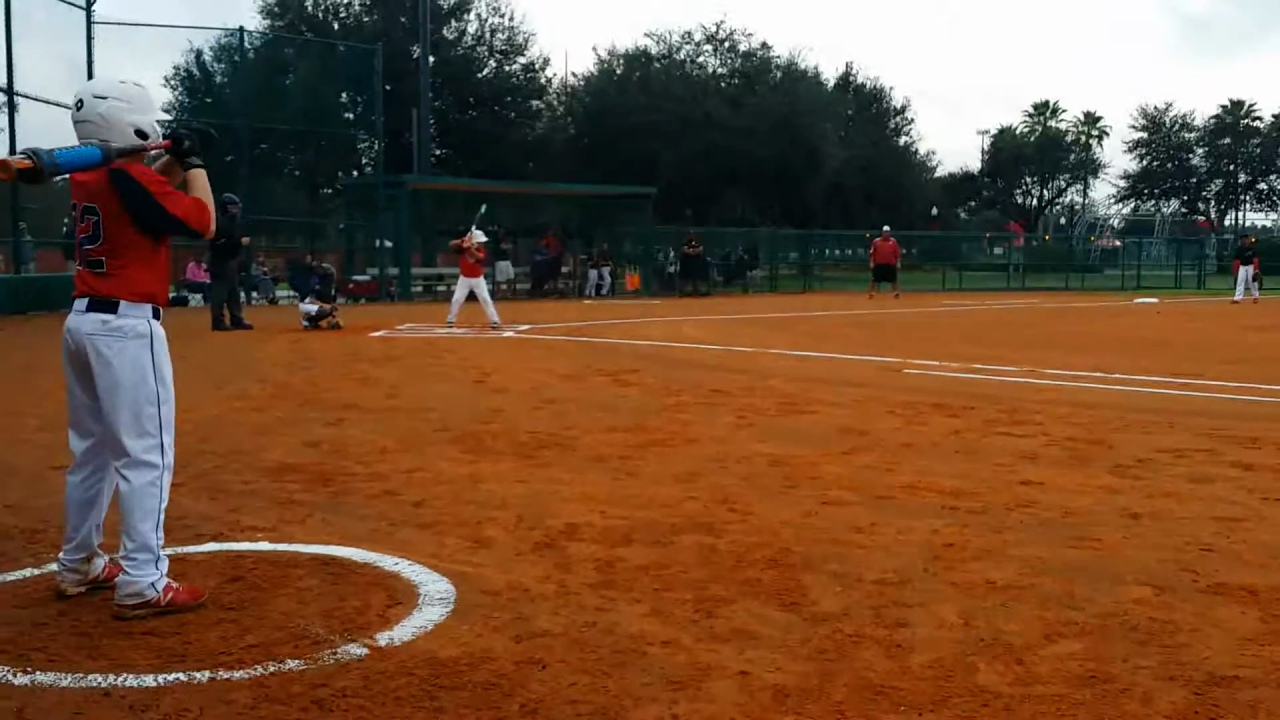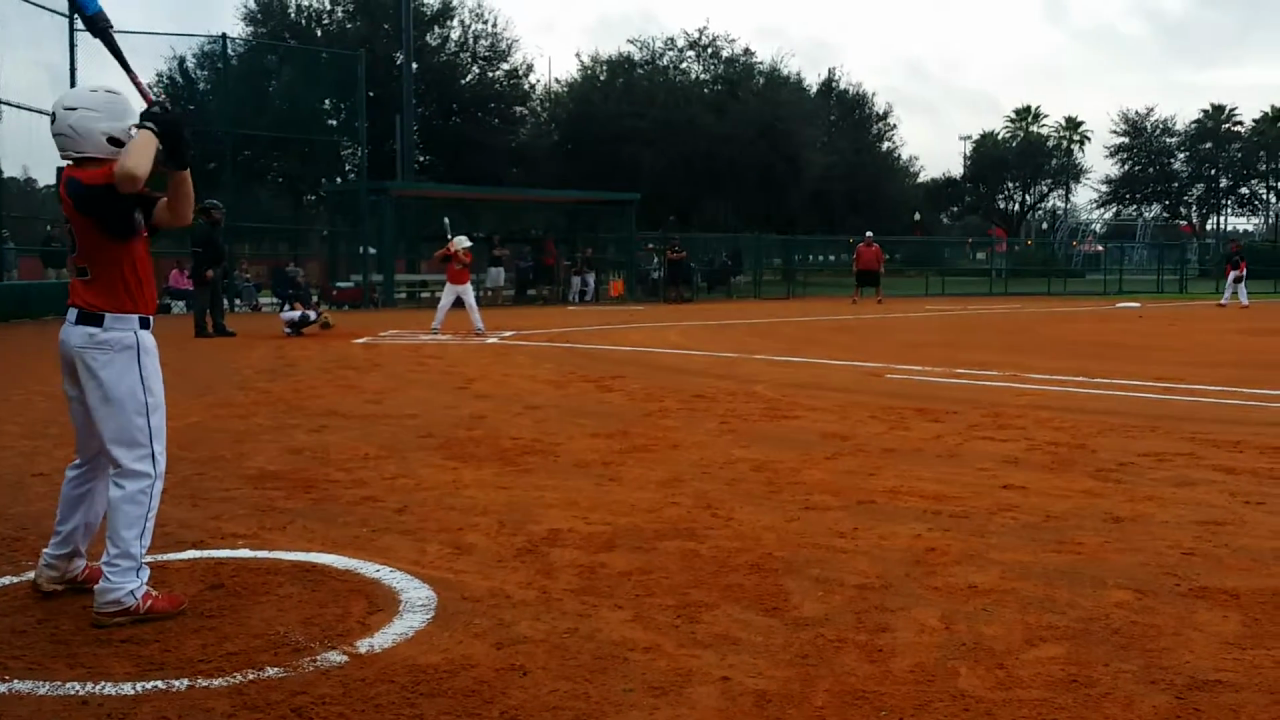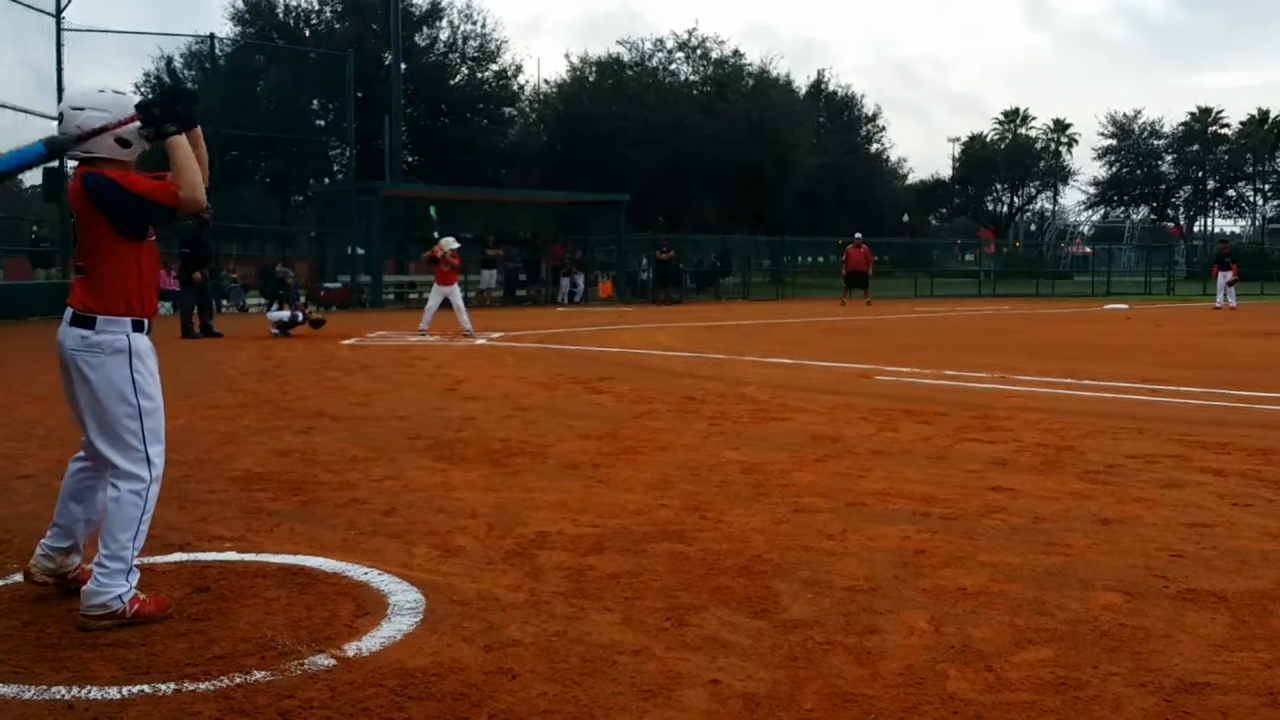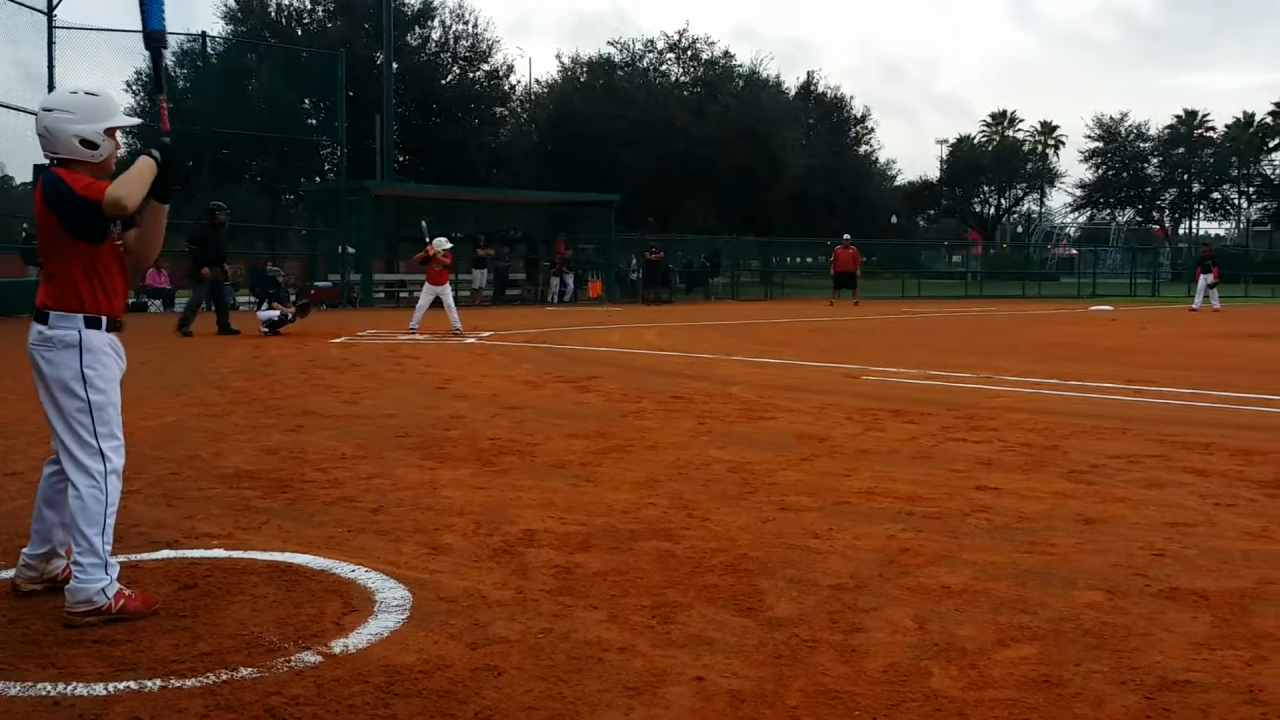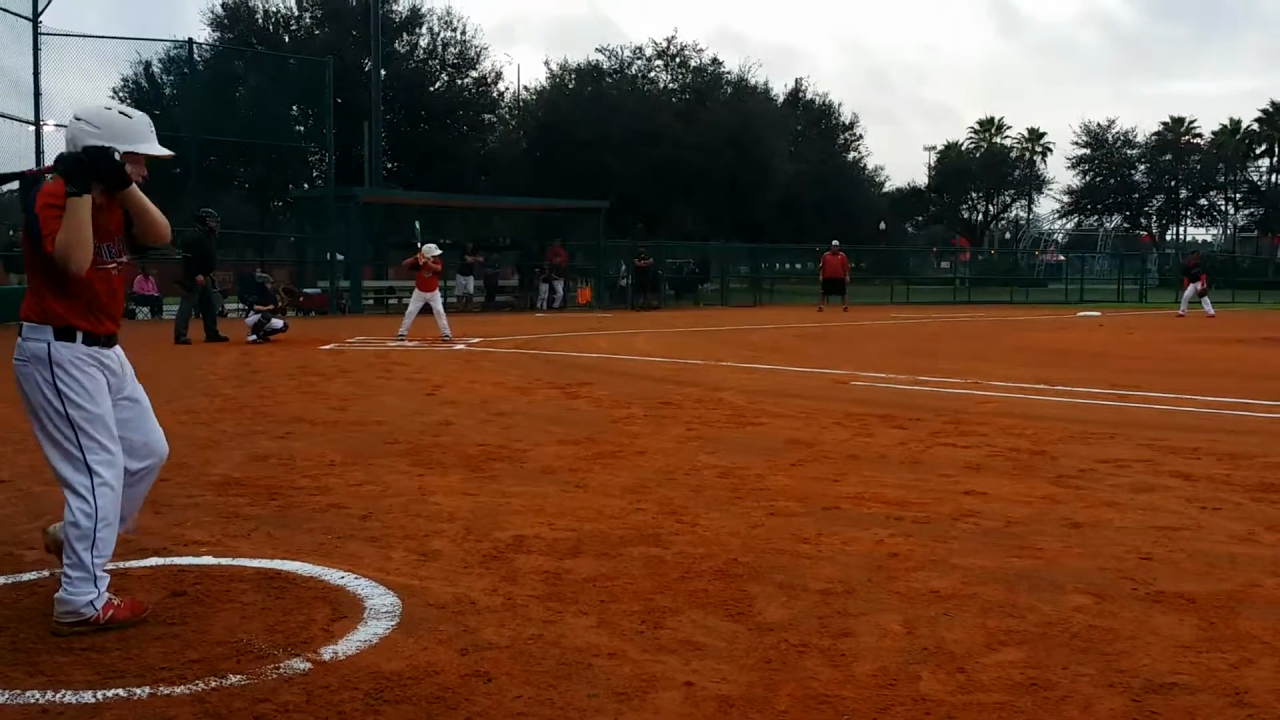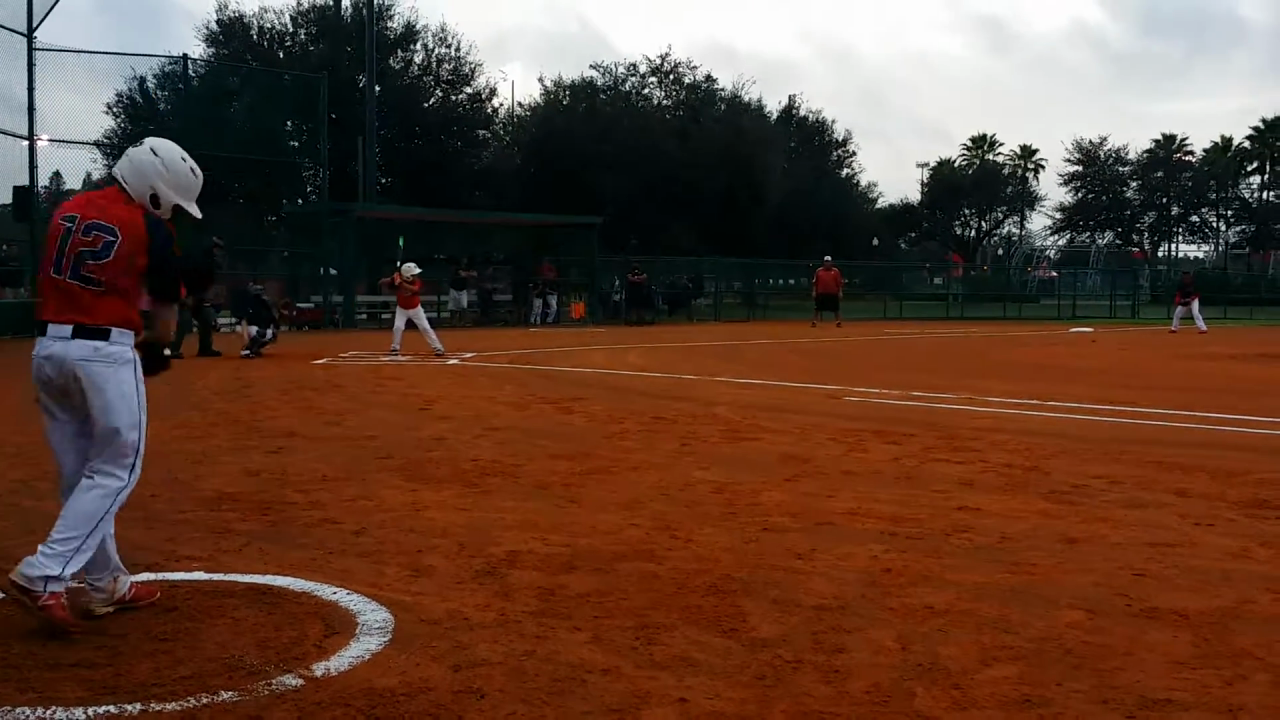
dt=0.7s
person 1, frame 1
left shoulder: (87, 177)
right shoulder: (129, 177)
left elbow: (147, 191)
right elbow: (204, 223)
left wrist: (177, 160)
right wrist: (193, 162)
left hip: (84, 321)
right hip: (126, 327)
left knee: (92, 451)
right knee: (146, 454)
left ankle: (77, 565)
right ankle: (140, 584)
person 1, frame 2
left shoulder: (99, 184)
right shoulder: (84, 182)
left elbow: (178, 216)
right elbow: (130, 175)
left wrist: (178, 159)
right wrist: (149, 126)
left hip: (86, 331)
right hip: (116, 336)
left knee: (94, 455)
right knee: (139, 462)
left ankle: (61, 564)
right ankle: (121, 592)
person 1, frame 3
left shoulder: (106, 181)
right shoulder: (101, 182)
left elbow: (195, 176)
right elbow: (194, 197)
left wrist: (184, 120)
right wrist: (168, 130)
left hip: (88, 333)
right hip: (113, 338)
left knee: (99, 454)
right knee: (138, 464)
left ankle: (55, 557)
right ankle: (109, 595)
person 1, frame 4
left shoulder: (91, 189)
right shoulder: (61, 183)
left elbow: (144, 253)
right elbow: (122, 201)
left wrist: (159, 192)
right wrist: (151, 157)
left hip: (89, 336)
right hip: (75, 338)
left knee: (72, 454)
right knee: (99, 459)
left ankle: (40, 563)
right ankle: (92, 592)
person 1, frame 5
left shoulder: (116, 205)
right shoulder: (50, 199)
left elbow: (160, 235)
right elbow: (76, 264)
left wrist: (120, 184)
right wrist: (80, 188)
left hip: (104, 351)
right hip: (58, 354)
left knee: (148, 452)
right knee: (99, 472)
left ankle: (76, 538)
right ankle: (81, 602)
person 1, frame 6
left shoulder: (69, 207)
right shoulder: (154, 231)
right elbow: (165, 309)
right wrist: (157, 344)
left hip: (49, 350)
right hip: (106, 353)
left knee: (80, 472)
right knee: (112, 472)
left ankle: (105, 584)
right ankle: (42, 575)
